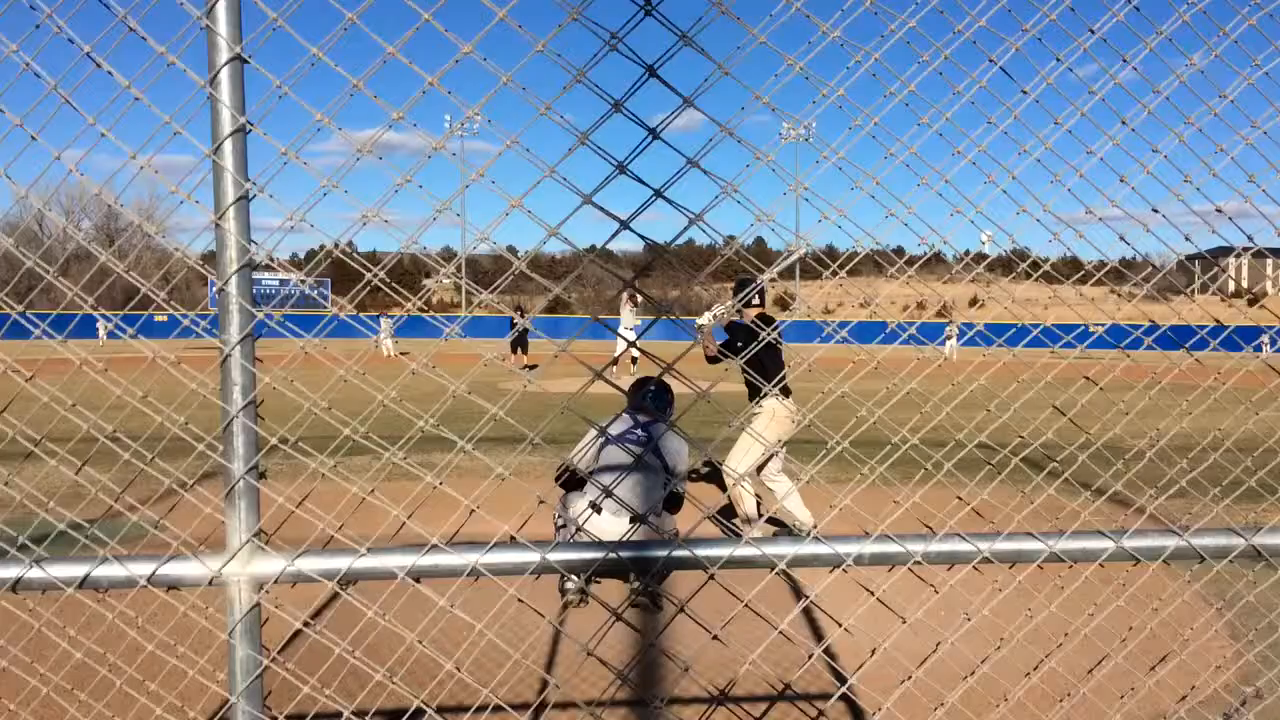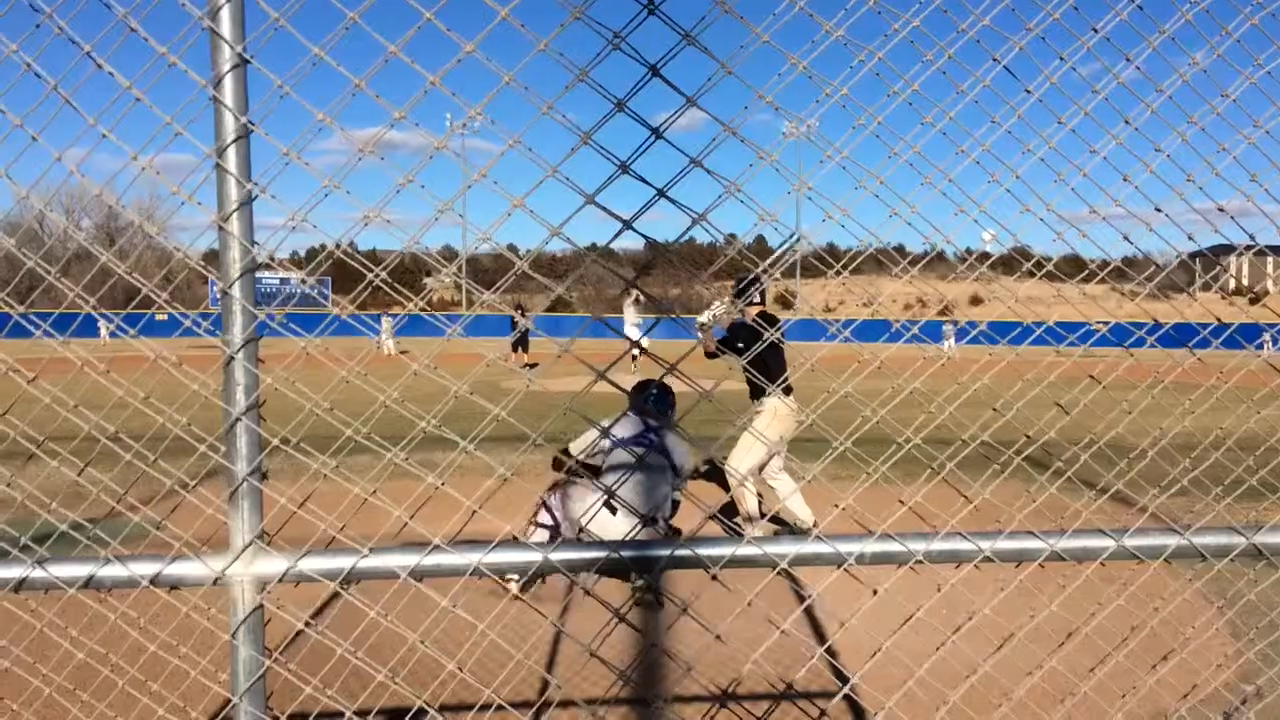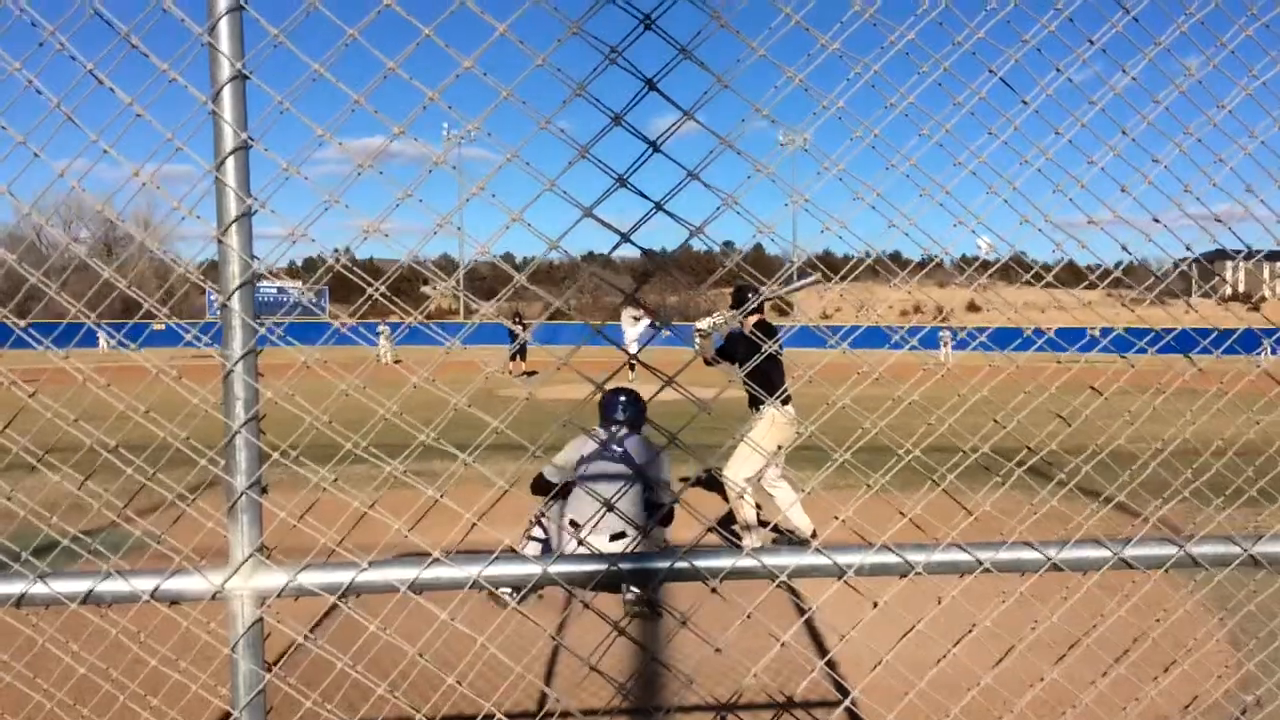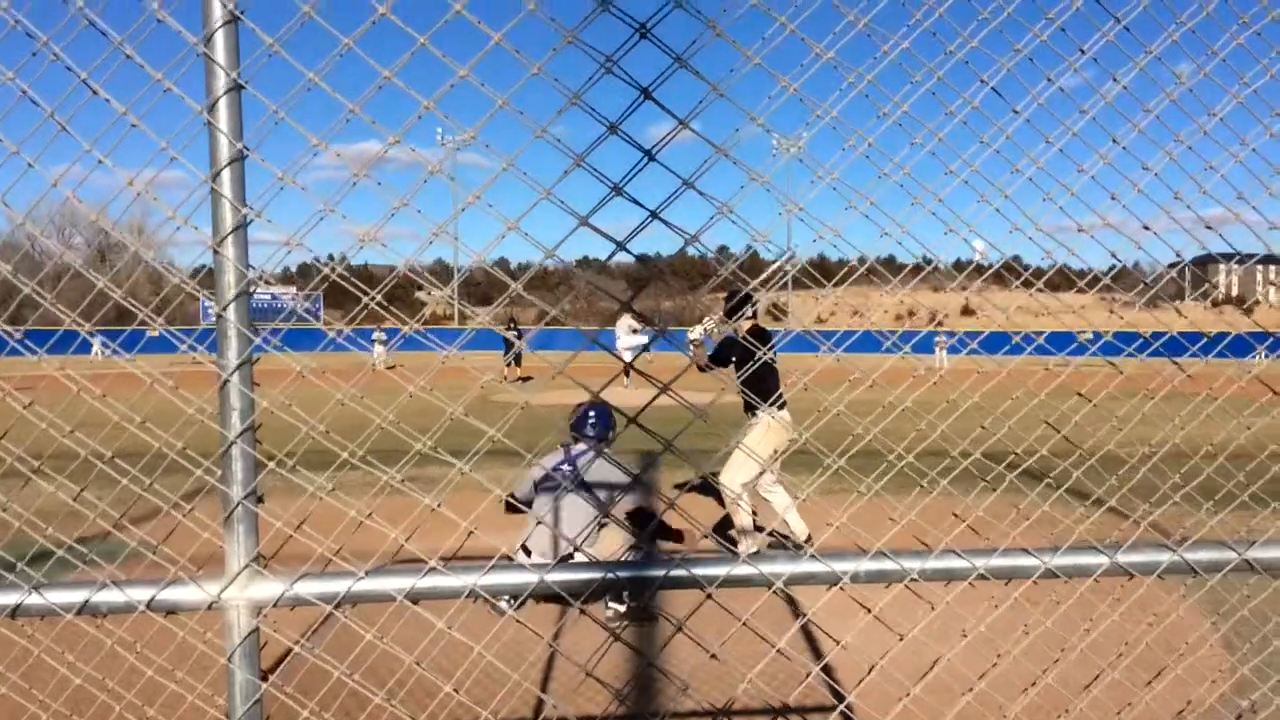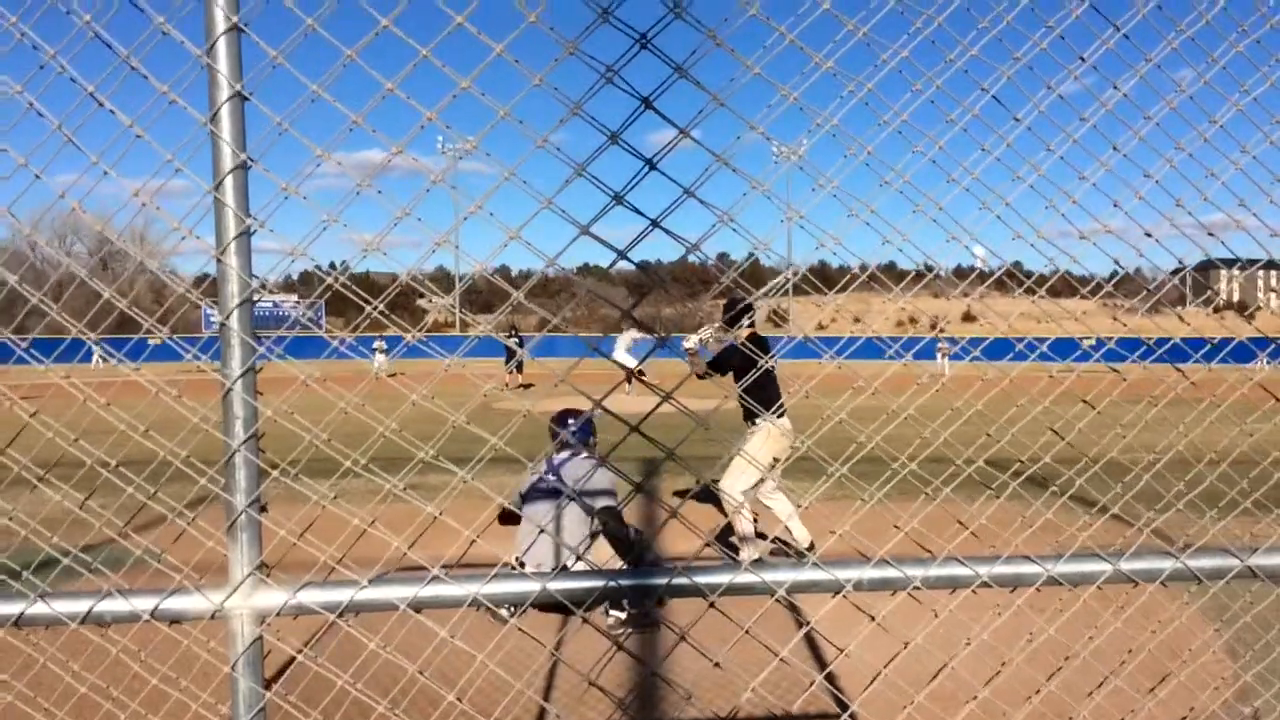
dt=0.3s
person 1, frame 1
left shoulder: (767, 324)
right shoulder: (744, 332)
left elbow: (740, 333)
right elbow: (713, 356)
left wrist: (721, 318)
right wrist: (705, 331)
left hip: (775, 409)
right hip: (766, 410)
left knee: (735, 467)
right knee: (770, 472)
left ankle: (754, 534)
right ankle: (805, 526)
person 1, frame 2
left shoulder: (769, 323)
right shoulder: (746, 330)
left elbow: (741, 334)
right elbow: (712, 351)
left wrist: (723, 318)
right wrist: (706, 329)
left hip: (777, 408)
right hip: (767, 408)
left knee: (737, 467)
right knee: (772, 469)
left ankle: (755, 533)
right ankle: (806, 523)
person 1, frame 3
left shoulder: (766, 332)
right shoulder: (745, 338)
left elbow: (737, 349)
right elbow: (712, 358)
left wrist: (724, 330)
right wrist: (704, 336)
left hip: (774, 417)
right hip: (768, 416)
left knee: (734, 474)
right knee: (770, 477)
left ankle: (753, 542)
right ankle: (805, 532)
person 1, frame 4
left shoulder: (759, 336)
right shoulder: (741, 342)
left elbow: (727, 354)
right elbow: (707, 364)
left wrist: (709, 334)
right wrist: (697, 343)
left hip: (770, 421)
right hip: (764, 420)
left knee: (731, 480)
right knee: (767, 482)
left ankle: (748, 546)
right ankle: (801, 536)
person 1, frame 5
left shoulder: (754, 345)
right shoulder: (747, 347)
left elbow: (712, 369)
right elbow: (707, 370)
left wrist: (699, 348)
right wrist: (694, 352)
left hip: (769, 430)
right hip: (767, 429)
left knee: (730, 488)
right knee: (767, 489)
left ankle: (751, 555)
right ankle: (804, 543)
person 2, frame 1
left shoulder: (606, 427)
right shoulder: (676, 444)
left elbow: (564, 479)
right elbow: (674, 504)
left hip: (590, 528)
right hip: (638, 537)
left knee: (570, 498)
right knee: (666, 530)
left ankle: (574, 580)
right ankle: (644, 583)
person 2, frame 2
left shoulder: (614, 426)
right shoulder: (681, 448)
left elbow: (560, 462)
left hip: (598, 524)
right hip: (645, 539)
left knee: (556, 496)
left ankle: (520, 576)
right ankle: (644, 577)
person 2, frame 3
left shoulder: (583, 443)
right shoulder: (651, 452)
left elbow: (538, 487)
right elbow: (664, 516)
left hip: (571, 546)
right hip: (620, 549)
left knee: (549, 513)
right knee: (655, 530)
left ankle: (513, 588)
right ankle: (636, 592)
person 2, frame 4
left shoulder: (548, 461)
right shoulder: (613, 467)
left elbow: (511, 504)
right elbow: (640, 519)
right wrist: (679, 535)
left hip: (532, 566)
right knee: (639, 530)
left ankle: (510, 594)
right ankle: (619, 604)
person 2, frame 5
left shoulder: (536, 472)
right shoulder: (596, 470)
left elbow: (505, 517)
right elbow: (611, 524)
right knee: (630, 537)
left ankle: (509, 602)
right ankle: (621, 612)
